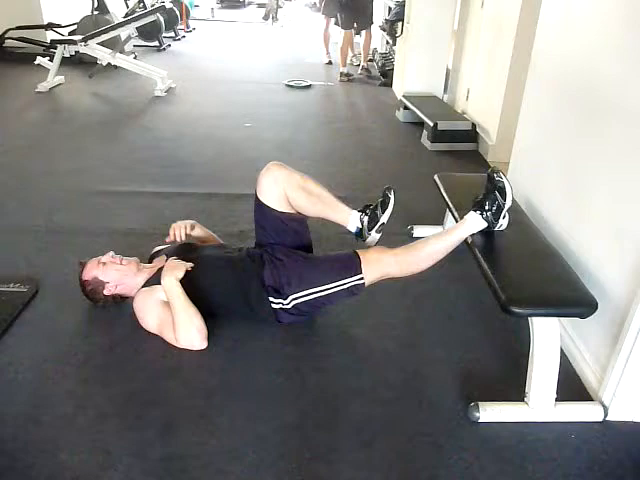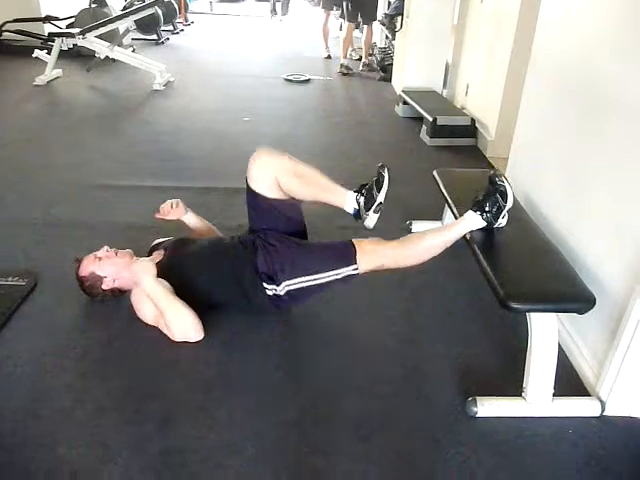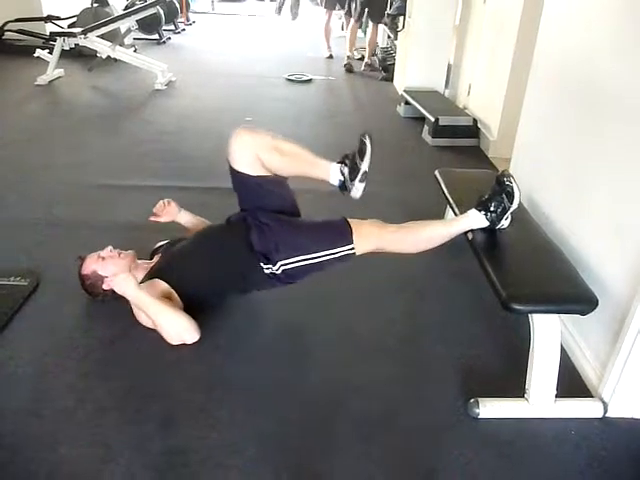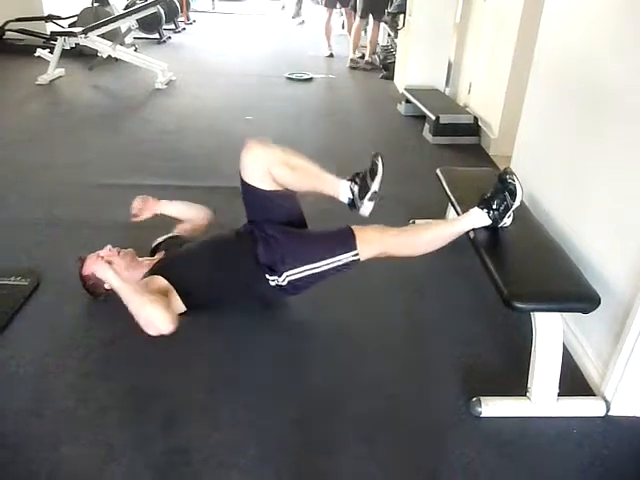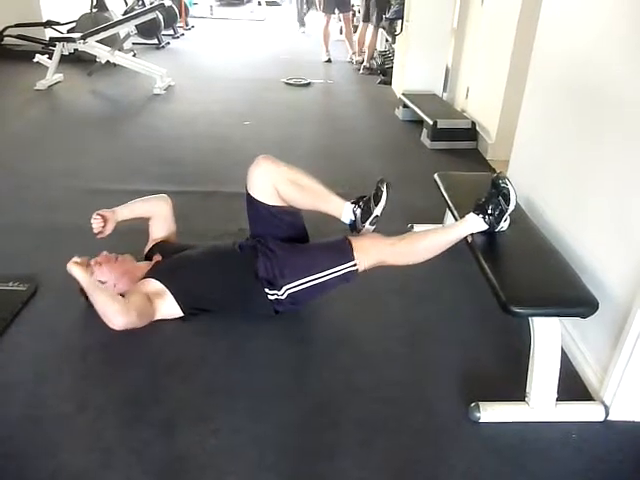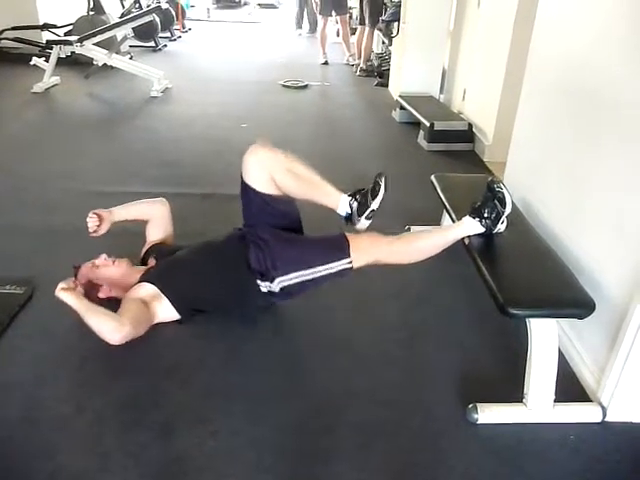
dt=0.4s
person 1, frame 1
left shoulder: (160, 255)
right shoulder: (148, 301)
right elbow: (195, 340)
left wrist: (193, 229)
right wrist: (172, 285)
left hip: (268, 257)
right hip: (278, 290)
left knee: (274, 175)
right knee: (384, 261)
left ankle: (359, 222)
right ankle: (476, 220)
person 1, frame 2
left shoulder: (158, 250)
right shoulder: (144, 299)
right elbow: (190, 331)
left wrist: (185, 214)
right wrist: (149, 283)
left hip: (263, 245)
right hip: (271, 275)
left knee: (265, 161)
right knee: (377, 252)
left ankle: (355, 203)
right ankle: (475, 218)
person 1, frame 3
left shoulder: (161, 254)
right shoulder: (146, 296)
right elbow: (186, 334)
left wrist: (180, 214)
right wrist: (133, 291)
left hip: (256, 226)
right hip: (269, 254)
left knee: (245, 141)
right knee: (373, 234)
left ankle: (341, 175)
right ankle: (478, 218)
person 1, frame 4
left shoulder: (164, 248)
right shoulder: (148, 290)
left elbow: (203, 215)
right elbow: (162, 323)
left wrist: (156, 206)
right wrist: (117, 281)
left hip: (264, 239)
right hip: (273, 268)
left knee: (257, 153)
right knee: (379, 239)
left ankle: (349, 192)
right ankle: (481, 216)
person 1, frame 5
left shoulder: (156, 253)
right shoulder: (147, 295)
left elbow: (162, 202)
right elbow: (120, 318)
left wrist: (114, 215)
right wrist: (83, 278)
left hip: (264, 249)
right hip: (274, 280)
left knee: (264, 169)
right knee: (378, 249)
left ankle: (352, 213)
right ankle: (477, 221)
person 1, frame 6
left shoulder: (152, 254)
right shoulder: (139, 301)
left elbow: (161, 206)
right elbow: (118, 332)
left wrist: (110, 215)
right wrist: (76, 301)
left hip: (258, 243)
right hip: (267, 270)
left knee: (260, 156)
right knee: (374, 246)
left ankle: (348, 206)
right ankle: (473, 224)
